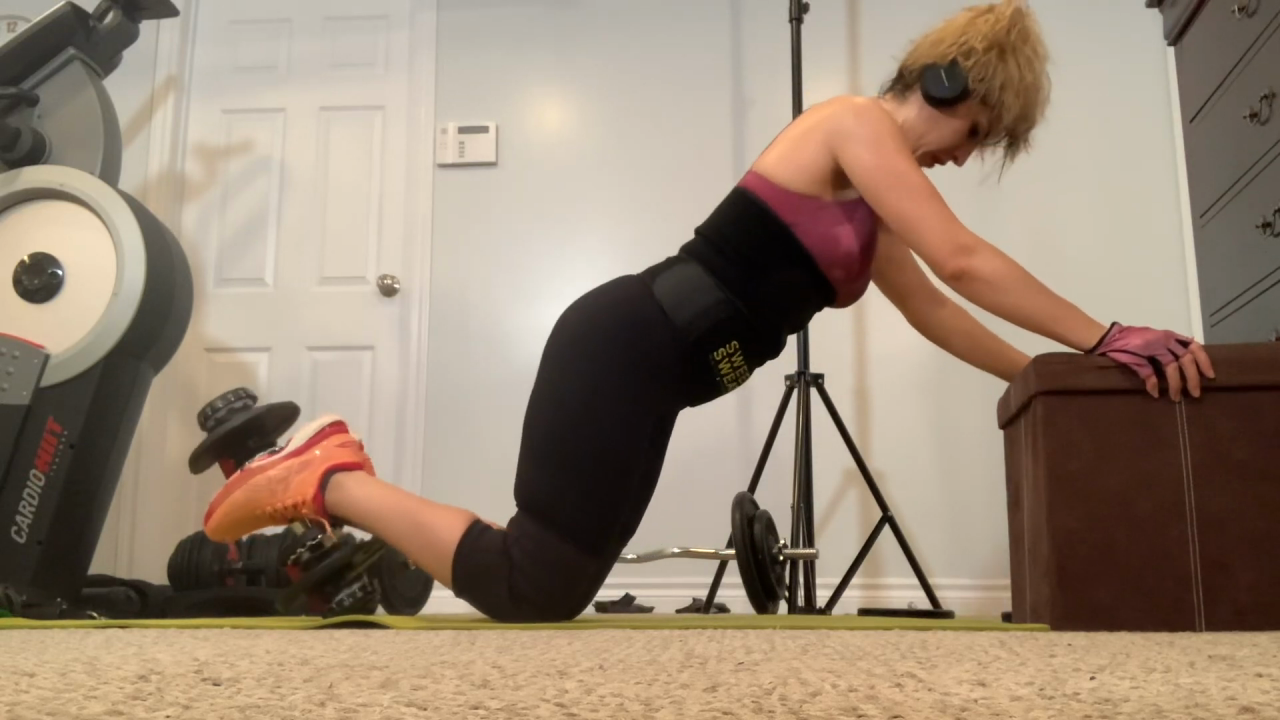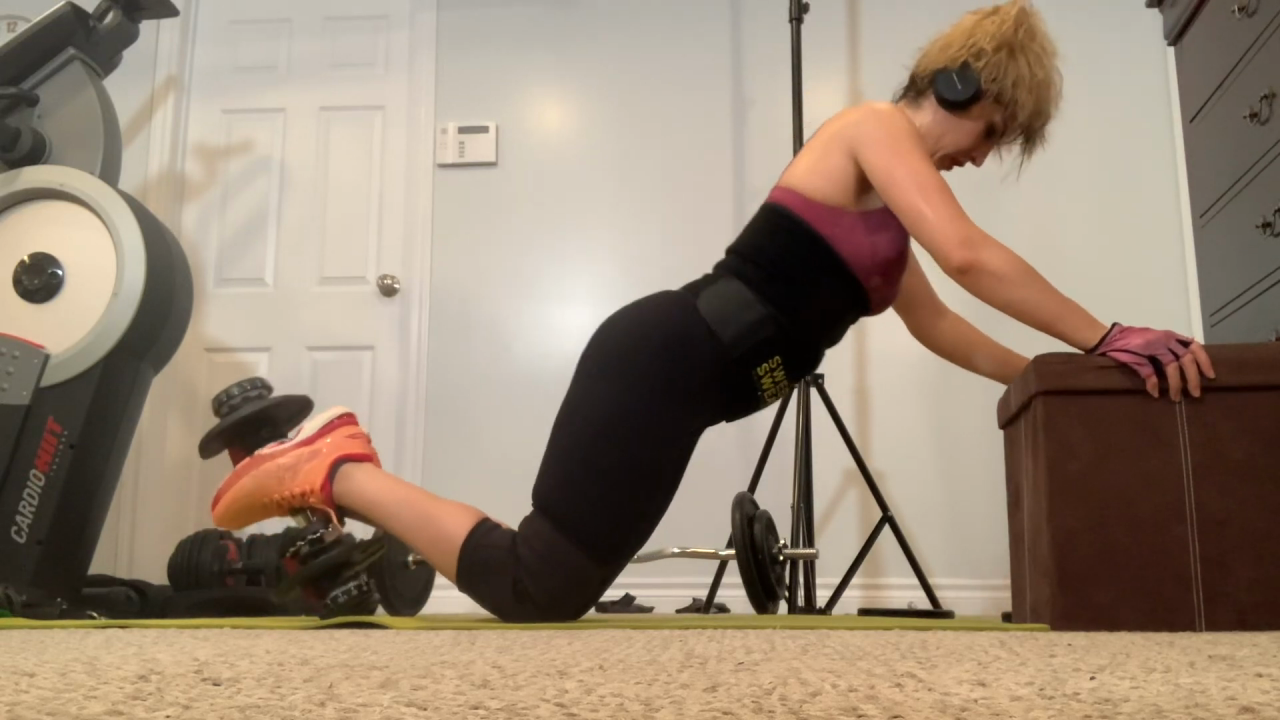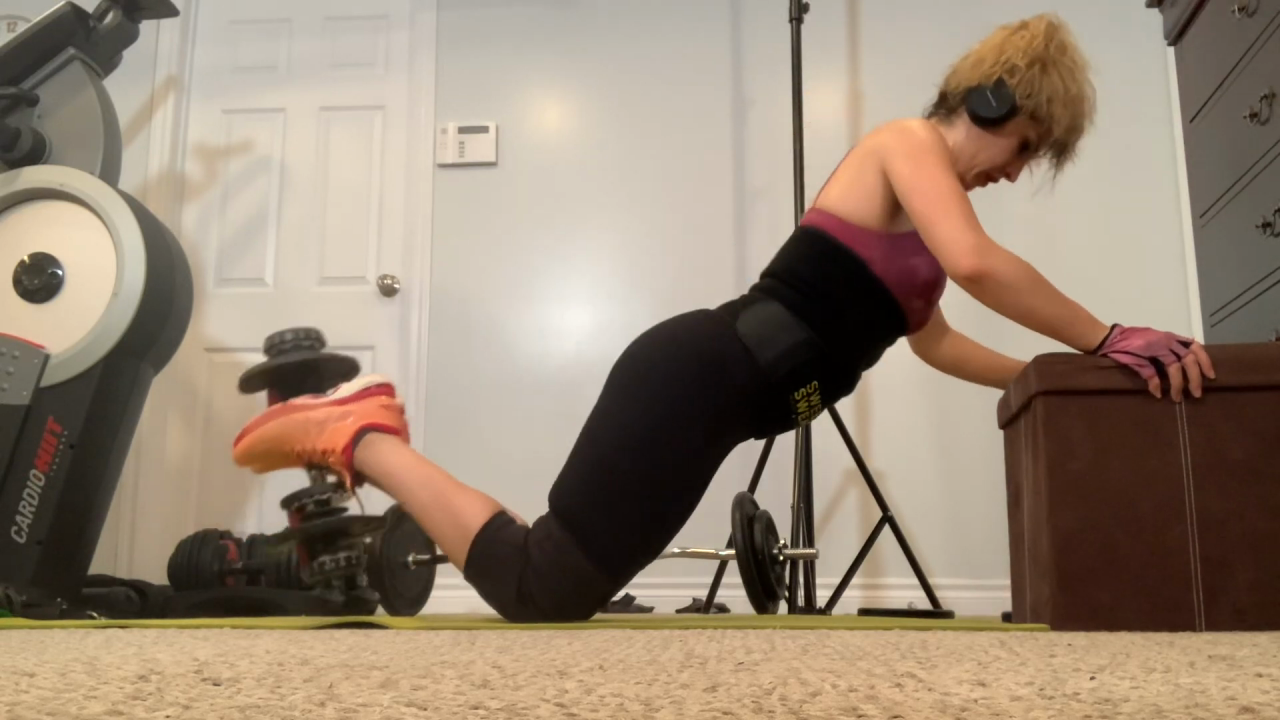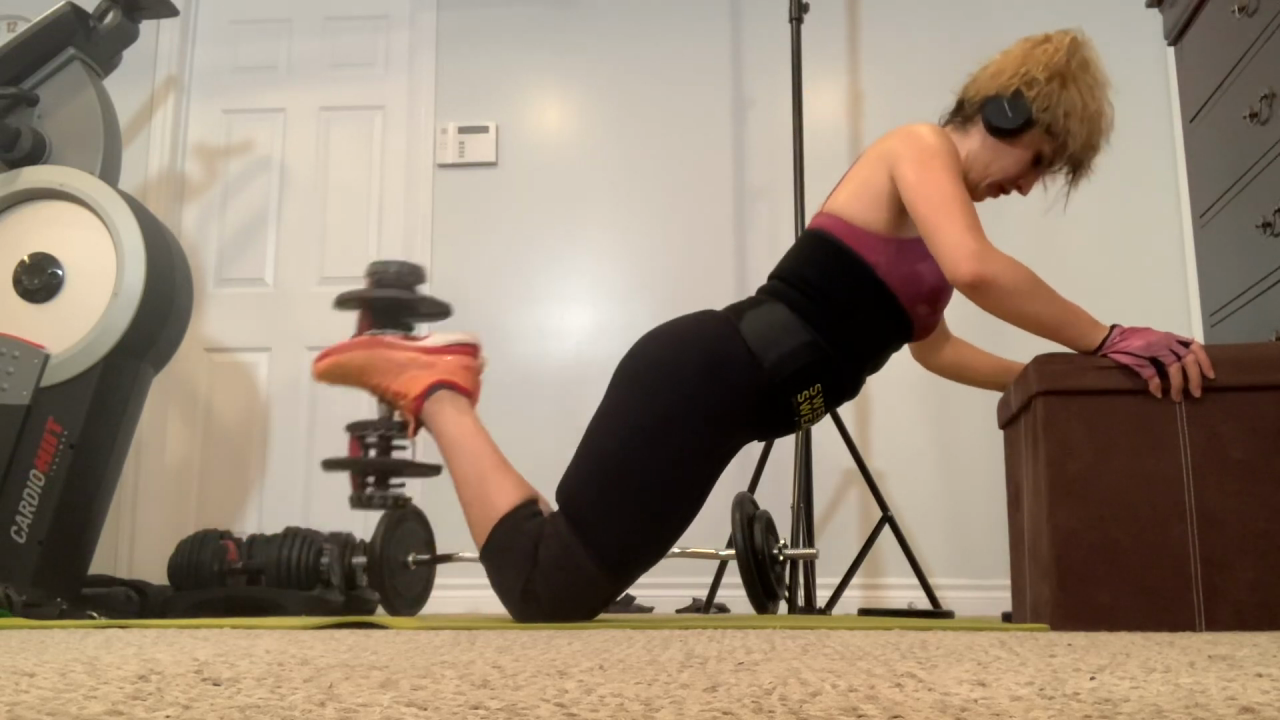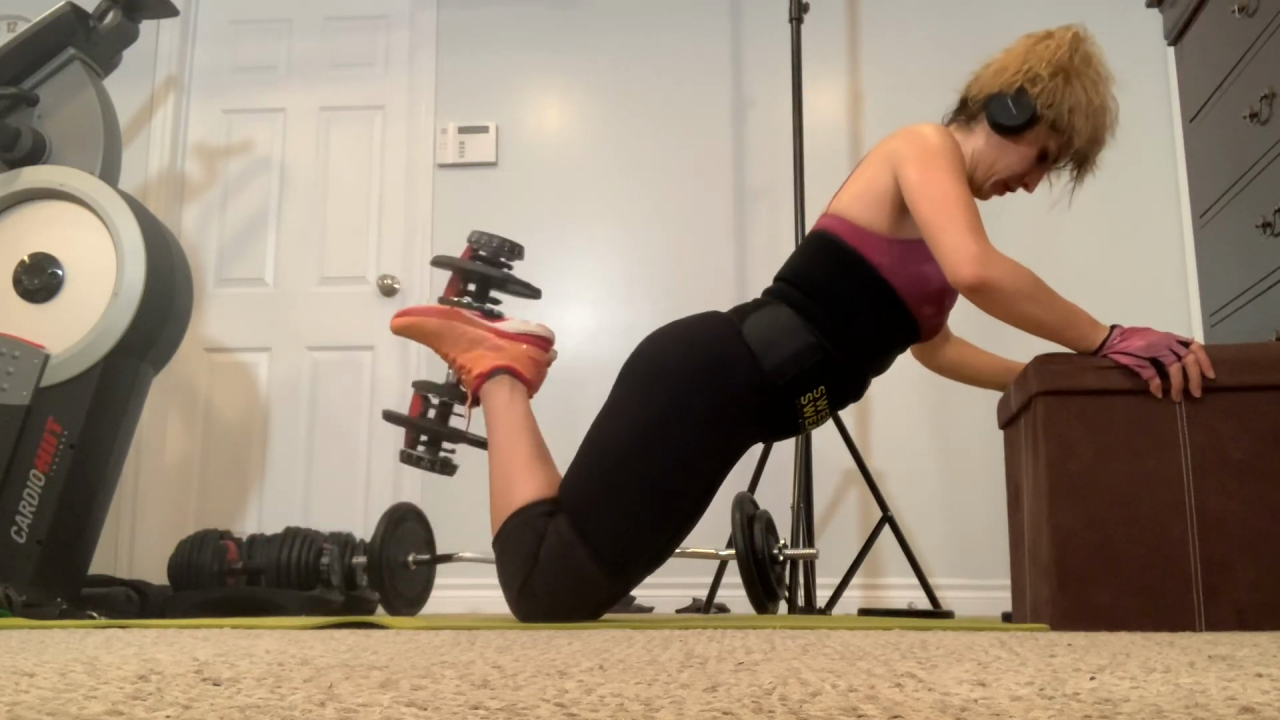
dt=0.3s
person 1, frame 1
left shoulder: (868, 200)
right shoulder: (854, 124)
left elbow: (931, 308)
right elbow: (959, 259)
right wrist: (1106, 338)
left hip: (646, 367)
right hip: (624, 347)
left knee: (547, 582)
right knee: (531, 591)
left ankle: (345, 488)
right ankle: (325, 479)
person 1, frame 2
left shoulder: (885, 202)
right shoulder: (875, 128)
left elbow: (932, 322)
right elbow: (967, 255)
right wrist: (1108, 339)
left hip: (675, 380)
right hip: (662, 363)
left knee: (552, 584)
right knee: (537, 590)
left ankle: (346, 482)
right ankle: (332, 469)
person 1, frame 3
left shoulder: (920, 204)
right shoulder: (907, 143)
left elbow: (932, 339)
right elbow: (977, 263)
right wrist: (1106, 340)
left hip: (703, 393)
right hip: (694, 381)
left knee: (556, 584)
right knee: (538, 591)
left ankle: (372, 437)
right ankle: (360, 436)
person 1, frame 4
left shoulder: (929, 198)
right shoulder: (918, 146)
left elbow: (932, 346)
right elbow: (978, 271)
right wrist: (1105, 340)
left hip: (716, 390)
right hip: (699, 380)
left knee: (564, 582)
right knee: (547, 591)
left ankle: (437, 386)
right ankle: (435, 388)
person 1, frame 5
left shoulder: (938, 201)
right shoulder: (923, 147)
left elbow: (933, 345)
right elbow: (976, 273)
right wrist: (1106, 340)
left hip: (721, 393)
right hip: (706, 380)
left knee: (576, 582)
right knee: (549, 591)
left ankle: (503, 365)
right ankle: (498, 366)
